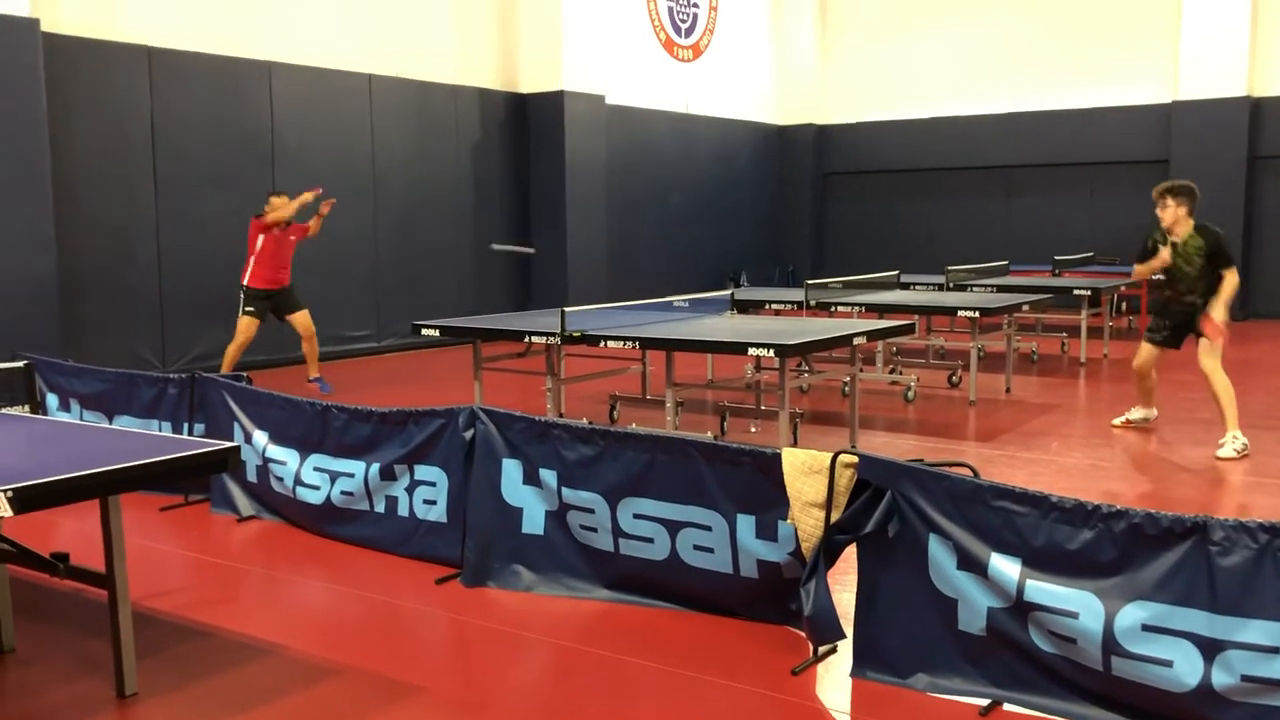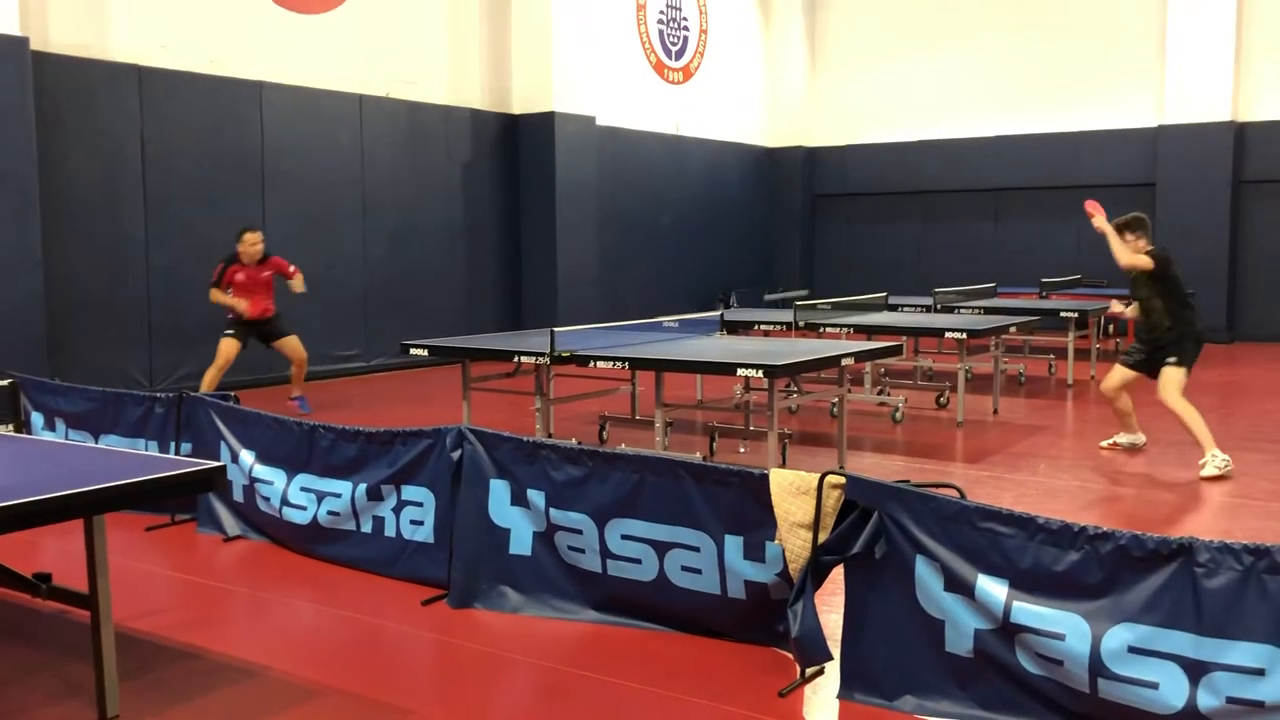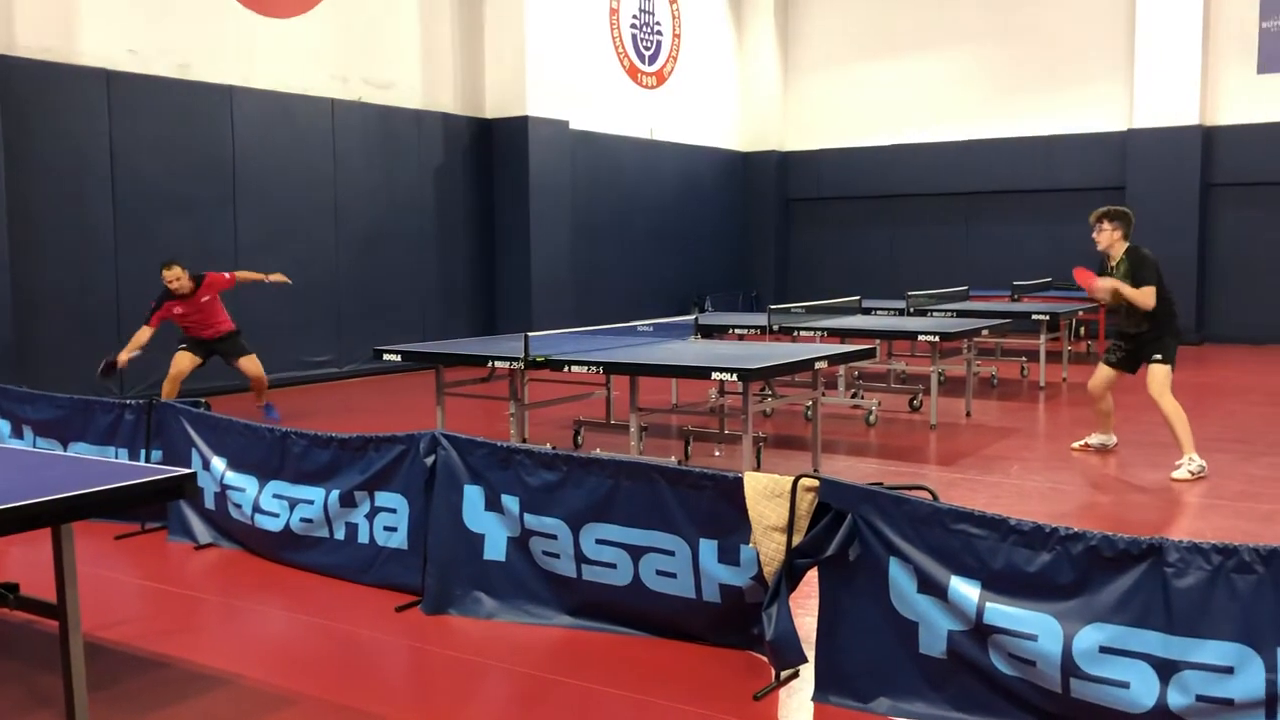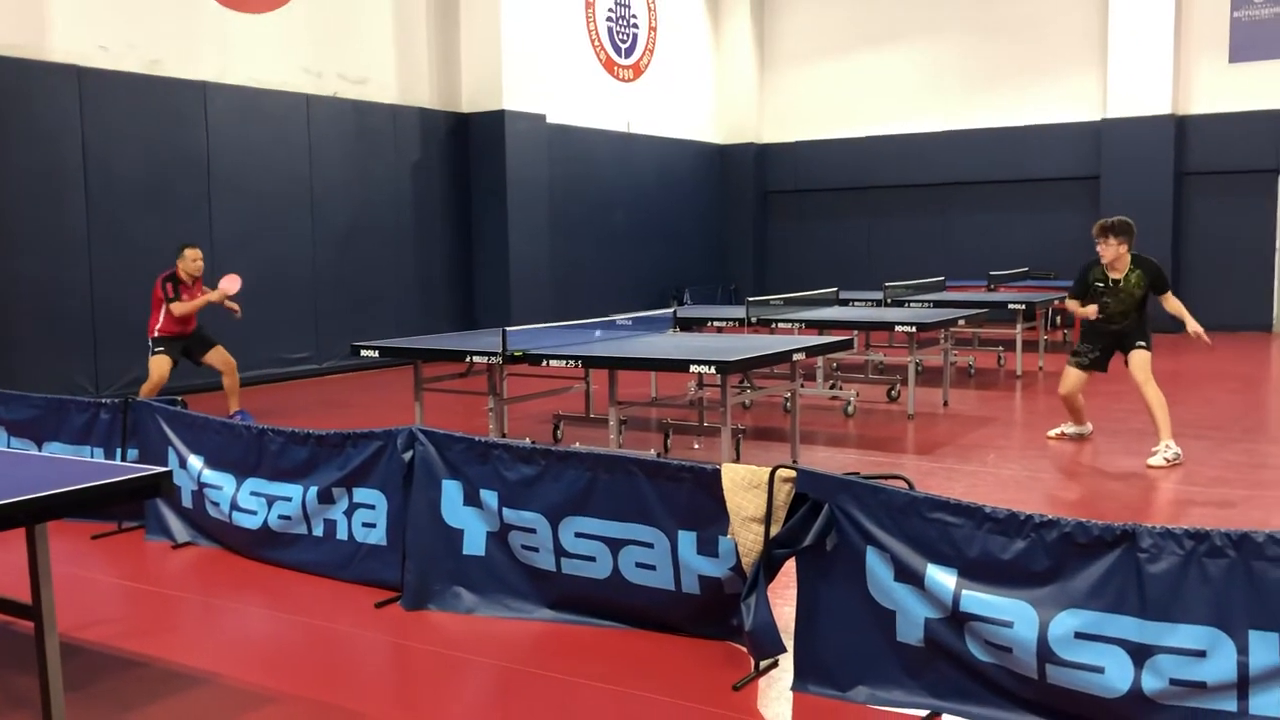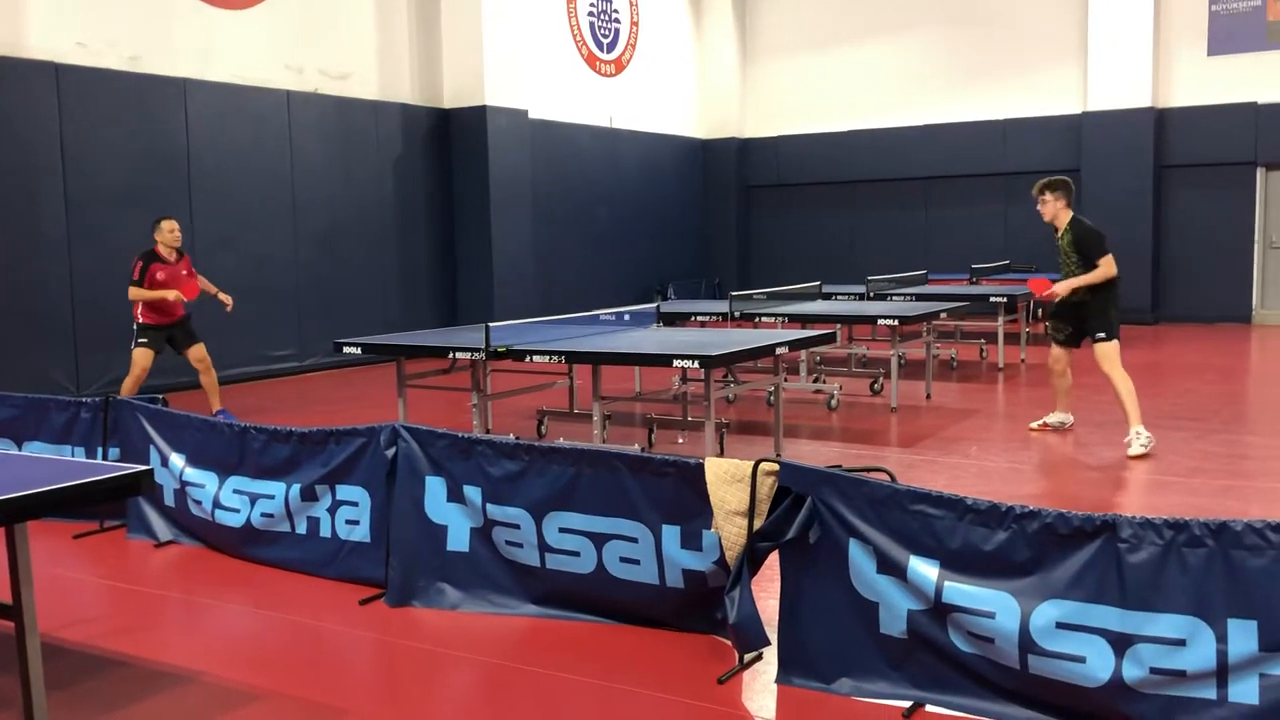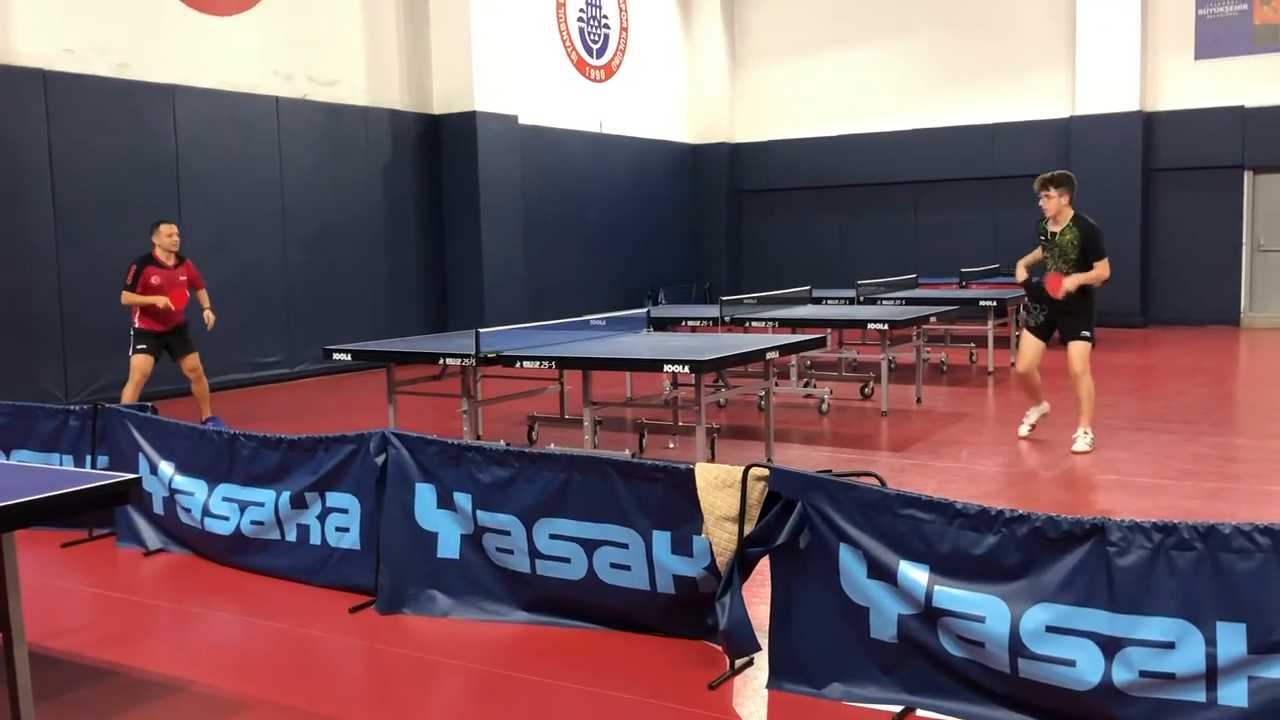
dt=0.5s
person 1, frame 1
left shoulder: (1210, 238)
right shoulder: (1158, 239)
left elbow: (1231, 276)
right elbow: (1138, 274)
left wrist: (1219, 305)
right wrist: (1156, 261)
left hip: (1206, 309)
right hip: (1172, 308)
left knee: (1209, 366)
right knee: (1140, 365)
left ankle: (1236, 437)
right ankle: (1145, 411)
person 1, frame 2
left shoulder: (1159, 258)
right shoulder: (1134, 270)
left elbow: (1126, 261)
left wrist: (1106, 229)
right wrist: (1125, 310)
left hip: (1180, 337)
right hip: (1152, 337)
left knee: (1168, 395)
right knee: (1109, 387)
left ankle: (1215, 456)
right ankle: (1132, 436)
person 1, frame 3
left shoulder: (1140, 259)
right shoulder: (1106, 262)
left elbow: (1149, 302)
left wrist: (1116, 285)
right wrist: (1097, 290)
left hip: (1159, 332)
right hip: (1128, 333)
left knee: (1157, 391)
right knee: (1096, 387)
left ankle: (1193, 459)
right ankle: (1105, 436)
person 1, frame 4
left shoulder: (1147, 268)
right shoulder: (1091, 270)
left elbow: (1167, 298)
right elbow: (1071, 303)
left wrist: (1188, 319)
right wrist: (1084, 311)
left hip: (1133, 328)
right hip: (1097, 330)
left knee: (1142, 378)
right knee: (1066, 391)
left ankle: (1169, 446)
right ankle: (1079, 426)
person 1, frame 5
left shoulder: (1084, 231)
right shoulder: (1060, 232)
left elbow: (1110, 269)
left wrist: (1071, 284)
right wrist: (1061, 288)
left hip: (1099, 304)
right hip: (1074, 304)
left knee: (1109, 367)
right knee: (1056, 362)
left ankle: (1139, 433)
right ankle: (1062, 416)
person 1, frame 6
left shoulder: (1087, 229)
right shoulder: (1043, 226)
left elbow: (1103, 272)
left wrist: (1077, 279)
right wrist: (1024, 263)
left hip: (1076, 305)
right hip: (1043, 301)
left knee: (1078, 369)
right knee: (1024, 367)
left ankle: (1084, 431)
right ankle: (1038, 406)
person 2, frame 1
left shoulder: (291, 226)
right shoulder: (258, 222)
left elbow: (311, 231)
right elbow: (278, 216)
left wrist: (320, 214)
right wrist: (301, 200)
left hip: (282, 289)
right hip: (256, 290)
left knee: (309, 332)
right knee: (243, 339)
left ankle: (313, 377)
person 2, frame 2
left shoulder: (270, 261)
right shoulder: (228, 265)
left elbow: (295, 273)
right elbow: (214, 294)
left wrist: (298, 282)
right wrist: (236, 303)
left hip: (268, 318)
right hip: (239, 320)
left knee: (300, 357)
right knee: (222, 361)
left ankle: (296, 395)
person 2, frame 3
left shoulder: (208, 280)
right shoulder: (164, 300)
left elbow: (236, 276)
right elbow: (146, 329)
left wrist: (267, 277)
right wrist: (126, 352)
left hip: (226, 336)
right hip: (194, 339)
left knee: (257, 374)
right knee: (176, 374)
left ankle: (263, 403)
person 2, frame 4
left shoulder: (195, 277)
right shoulder: (168, 281)
right elbow: (178, 310)
left wrist: (225, 302)
right wrist: (210, 298)
left hip: (191, 333)
right hip: (164, 336)
left knee: (229, 364)
right knee: (158, 378)
left ankle: (235, 411)
person 2, frame 5
left shoulder: (183, 258)
right shoulder: (145, 261)
left elbow: (196, 278)
right elbow: (133, 293)
left wrist: (218, 293)
right wrist: (165, 293)
left hip: (178, 321)
right hip: (149, 323)
left knee: (204, 362)
right knee: (139, 371)
left ankle: (217, 411)
person 2, frame 6
left shoulder: (185, 264)
right shoulder: (142, 265)
left elbow: (200, 288)
right elbow: (125, 298)
left wrist: (206, 309)
right wrist: (155, 299)
left hip: (176, 328)
right hip: (146, 329)
left knee: (196, 371)
right knee: (138, 376)
left ankle: (208, 418)
